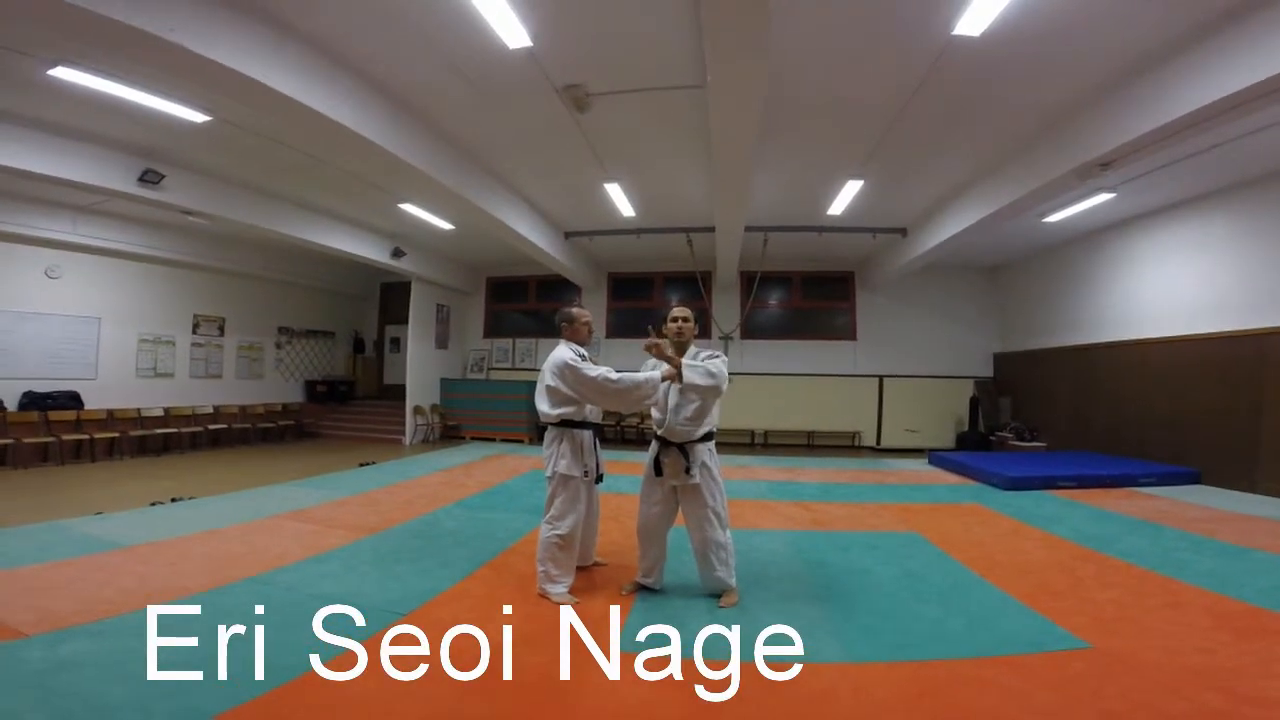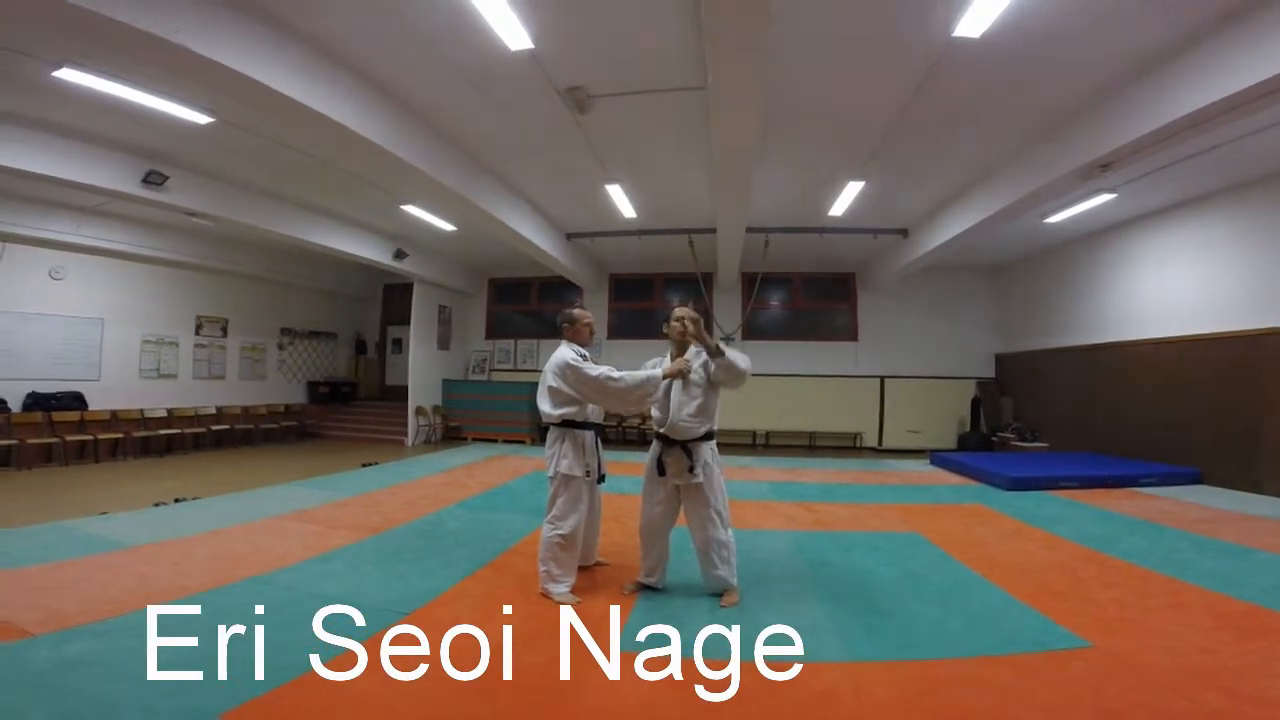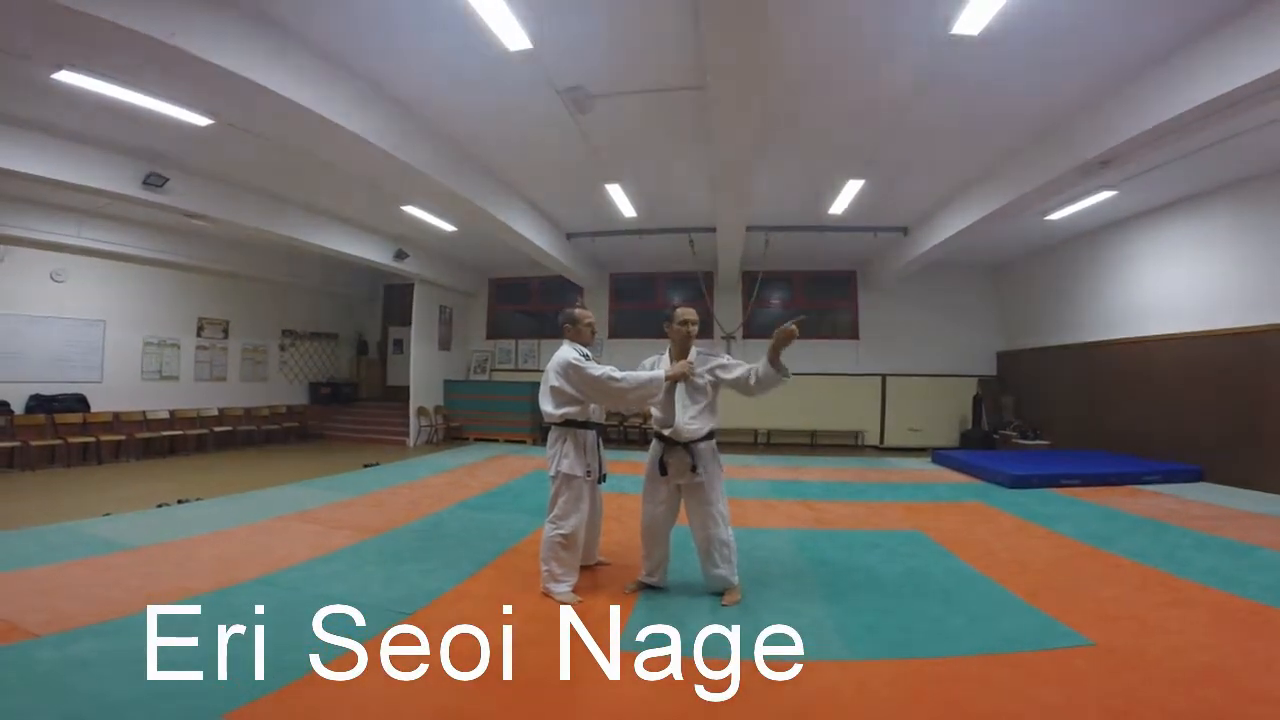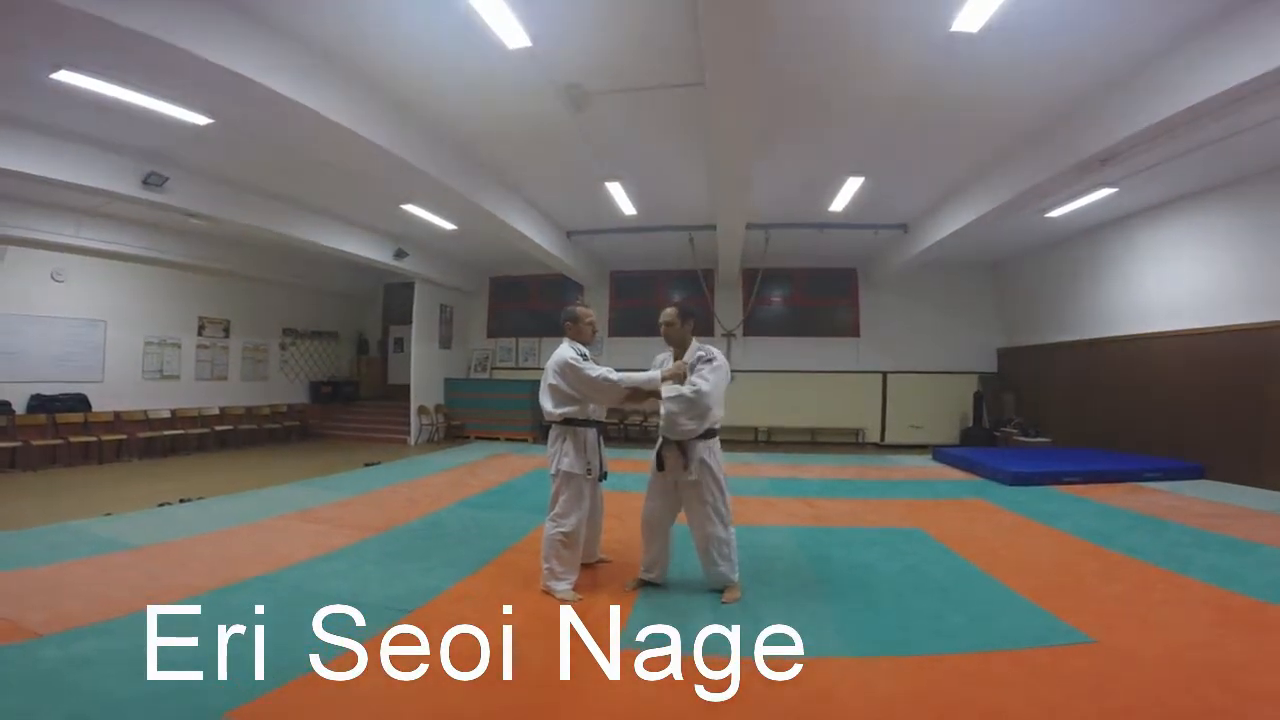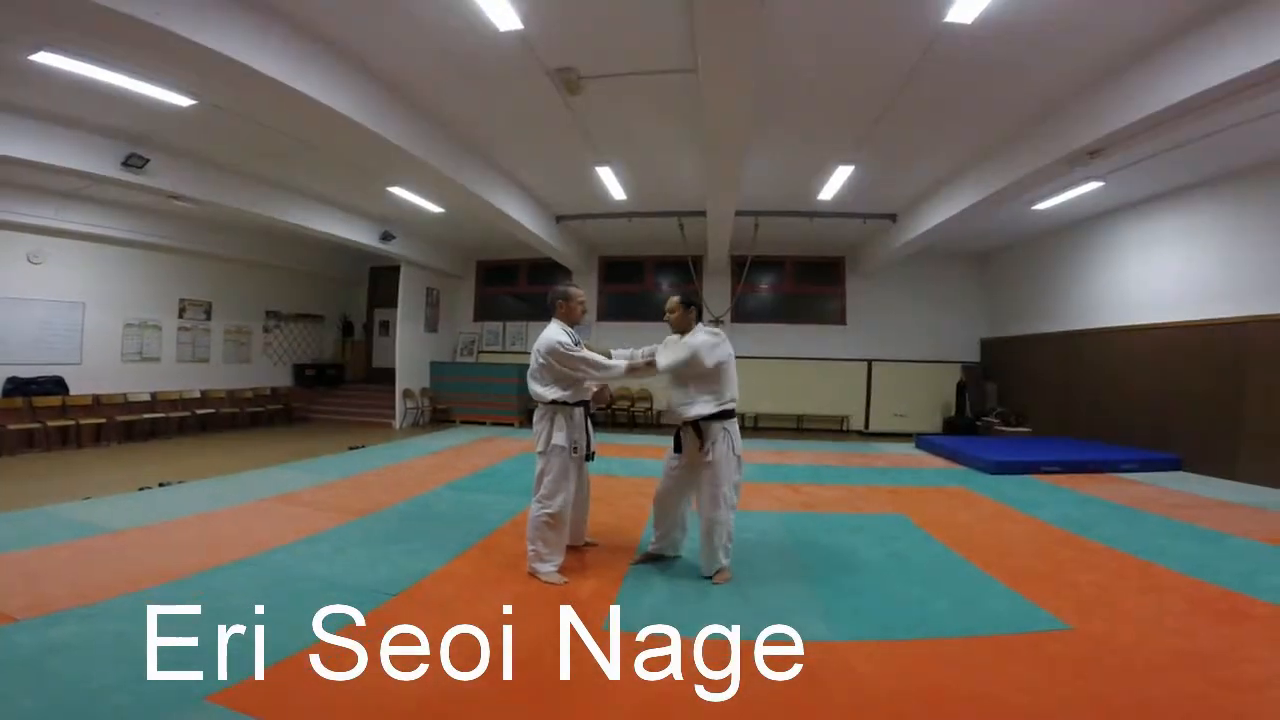
dt=0.5s
person 1, frame 1
left shoulder: (574, 356)
right shoulder: (565, 360)
left elbow: (597, 390)
right elbow: (611, 384)
right wrist: (662, 375)
left hip: (581, 440)
right hip: (568, 444)
left knee: (586, 507)
right knee: (563, 515)
left ankle: (582, 557)
right ankle: (552, 583)
person 1, frame 2
left shoulder: (576, 358)
right shoulder: (567, 361)
left elbow: (600, 392)
right elbow: (613, 383)
left wrist: (637, 407)
right wrist: (664, 373)
left hip: (583, 441)
right hip: (569, 444)
left knee: (588, 506)
right knee: (565, 515)
left ankle: (584, 557)
right ankle: (554, 582)
person 1, frame 3
left shoulder: (577, 358)
right shoulder: (569, 360)
left elbow: (602, 391)
right elbow: (615, 383)
right wrist: (667, 375)
left hip: (583, 441)
right hip: (571, 443)
left knee: (590, 506)
right knee: (567, 514)
left ankle: (585, 556)
right ankle: (556, 582)
person 1, frame 4
left shoulder: (578, 356)
right shoulder: (567, 359)
left elbow: (599, 390)
right elbow: (611, 383)
right wrist: (663, 375)
left hip: (585, 438)
right hip: (571, 441)
left knee: (590, 504)
right knee: (567, 513)
left ankle: (587, 554)
right ankle: (556, 580)
person 1, frame 5
left shoulder: (565, 335)
right shoulder: (555, 341)
right elbow: (597, 367)
left wrist: (595, 390)
right wrist: (640, 366)
left hip: (572, 419)
right hip: (558, 423)
left knee: (577, 486)
right knee: (553, 494)
left ankle: (574, 537)
right ankle: (541, 562)
person 2, frame 1
left shoulder: (709, 360)
right shoulder: (652, 366)
left elbow: (714, 383)
left wrist: (672, 359)
left hip: (697, 454)
right hip: (661, 453)
left knee: (710, 525)
right knee: (650, 522)
left ankle: (725, 584)
right ankle: (648, 577)
person 2, frame 2
left shoulder: (707, 361)
right shoulder: (653, 366)
left elbow: (740, 371)
left wrist: (706, 341)
left hip: (699, 454)
right hip: (663, 453)
left knee: (711, 524)
right knee: (653, 522)
left ankle: (727, 584)
right ankle: (649, 577)
person 2, frame 3
left shoulder: (713, 364)
right shoulder: (651, 366)
left elbow: (753, 380)
left wrist: (775, 351)
left hip: (700, 454)
right hip: (663, 453)
left knee: (712, 523)
right knee: (654, 521)
left ankle: (727, 582)
right ankle: (651, 576)
person 2, frame 4
left shoulder: (710, 358)
right shoulder: (662, 361)
left elbow: (699, 396)
right elbow: (652, 388)
left wrist: (653, 393)
left hip: (699, 451)
right hip: (669, 448)
left knee: (711, 521)
right knee: (655, 517)
left ankle: (728, 580)
right ankle: (652, 573)
person 2, frame 5
left shoulder: (713, 339)
right shoulder: (674, 343)
left elbow: (692, 354)
right elbow: (640, 356)
left wrist: (652, 364)
right wrist: (603, 354)
left hip: (717, 433)
right hip: (689, 433)
left knee: (716, 504)
right knee: (668, 495)
left ankle: (719, 564)
right ankle: (663, 548)
